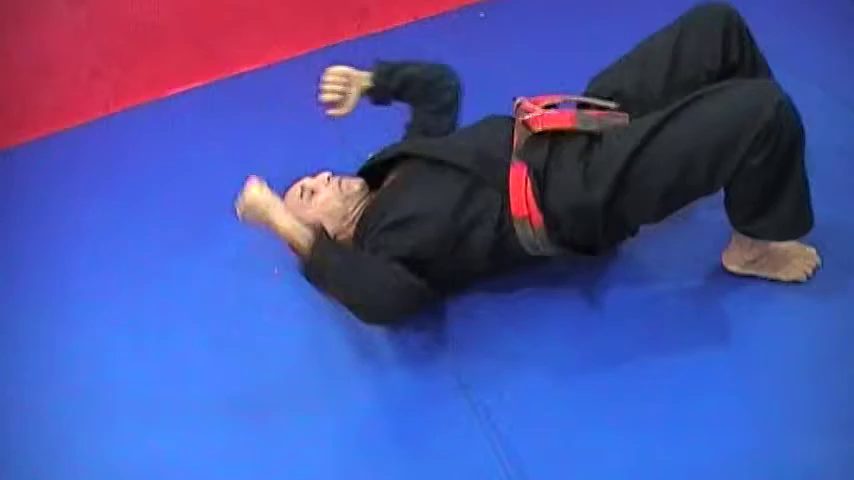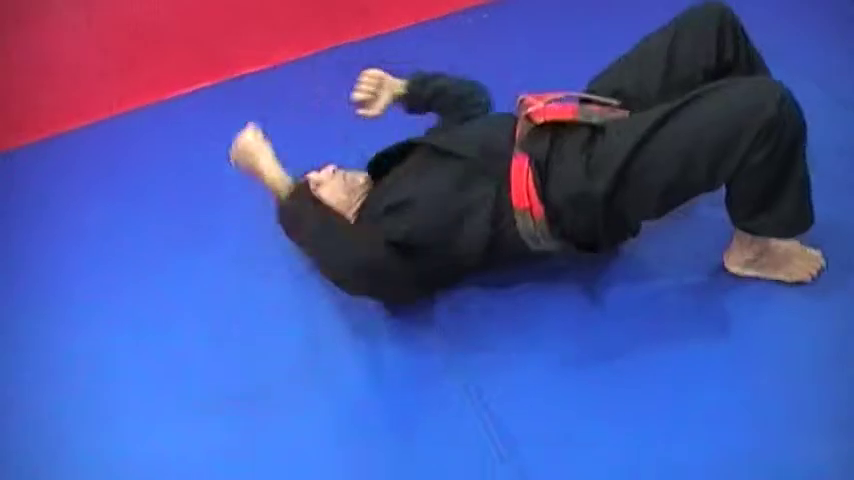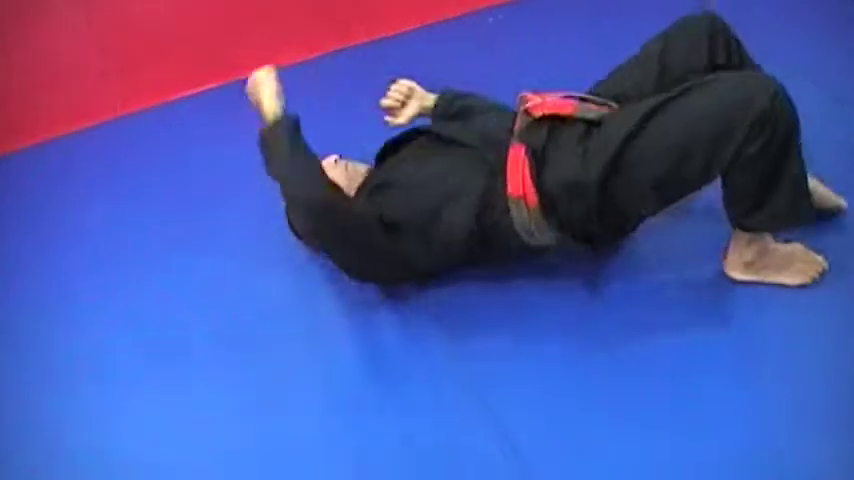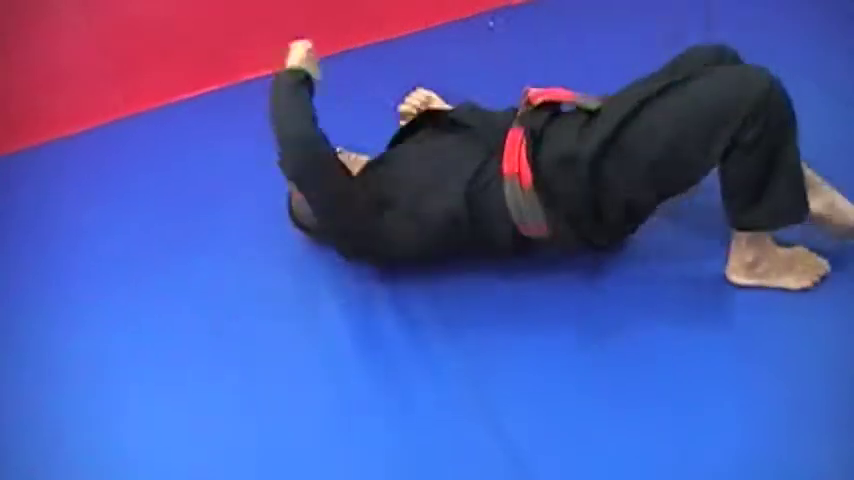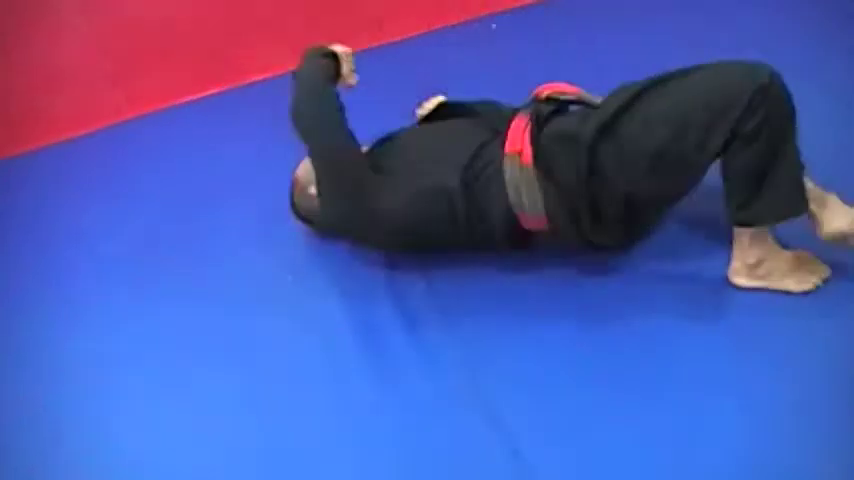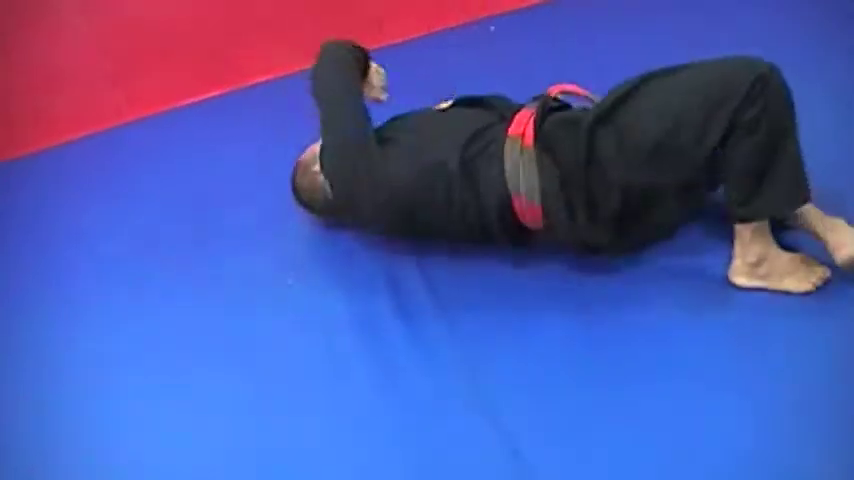
dt=0.1s
person 1, frame 1
left shoulder: (394, 178)
right shoulder: (381, 250)
left elbow: (440, 82)
right elbow: (388, 299)
left wrist: (370, 79)
right wrist: (294, 234)
left hip: (579, 128)
right hip: (585, 194)
right knee: (766, 110)
left ankle: (762, 184)
right ankle: (753, 249)
person 1, frame 2
left shoulder: (400, 169)
right shoulder: (379, 236)
left elbow: (470, 98)
right elbow: (365, 268)
left wrist: (401, 87)
right wrist: (277, 180)
left hip: (577, 122)
right hip: (586, 188)
right knee: (768, 106)
left ankle: (764, 173)
right ankle: (754, 246)
person 1, frame 3
left shoulder: (405, 170)
right shoulder: (380, 240)
left elbow: (489, 118)
right elbow: (323, 218)
left wrist: (431, 103)
right wrist: (274, 119)
left hip: (576, 128)
right hip: (579, 185)
left knee: (702, 34)
right knee: (761, 101)
left ankle: (783, 179)
right ankle: (752, 250)
person 1, frame 4
left shoulder: (419, 158)
right shoulder: (375, 228)
left elbow: (496, 127)
right elbow: (305, 157)
left wrist: (447, 110)
right wrist: (297, 76)
left hip: (569, 136)
right hip: (573, 178)
left knee: (712, 66)
right knee: (754, 92)
left ankle: (803, 190)
right ankle: (753, 253)
person 1, frame 5
left shoulder: (396, 181)
right shoulder: (365, 208)
left elbow: (491, 126)
right elbow: (313, 118)
right wrist: (326, 63)
left hip: (573, 168)
right hip: (572, 177)
right knee: (755, 90)
right ankle: (754, 256)
person 1, frame 6
left shoulder: (411, 167)
right shoulder: (364, 184)
left elbow: (501, 117)
right elbow: (333, 77)
right wrist: (358, 70)
left hip: (575, 157)
right hip: (572, 170)
right knee: (753, 83)
right ankle: (754, 255)
